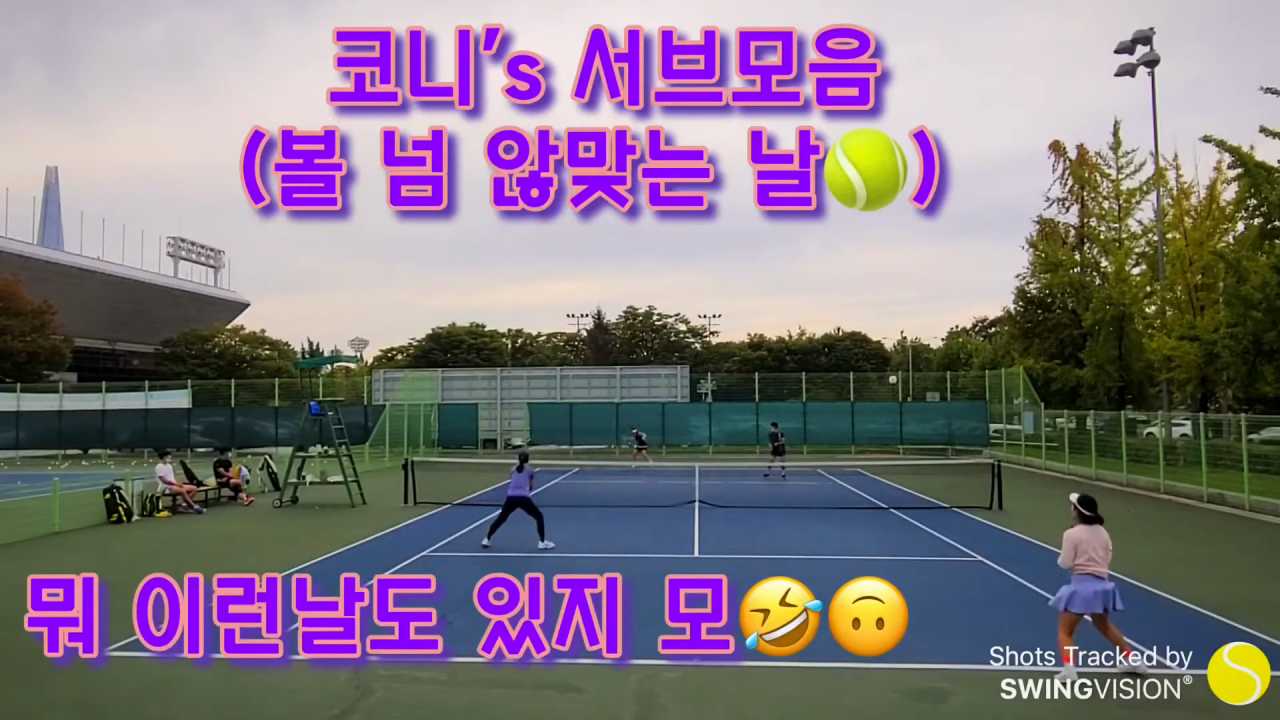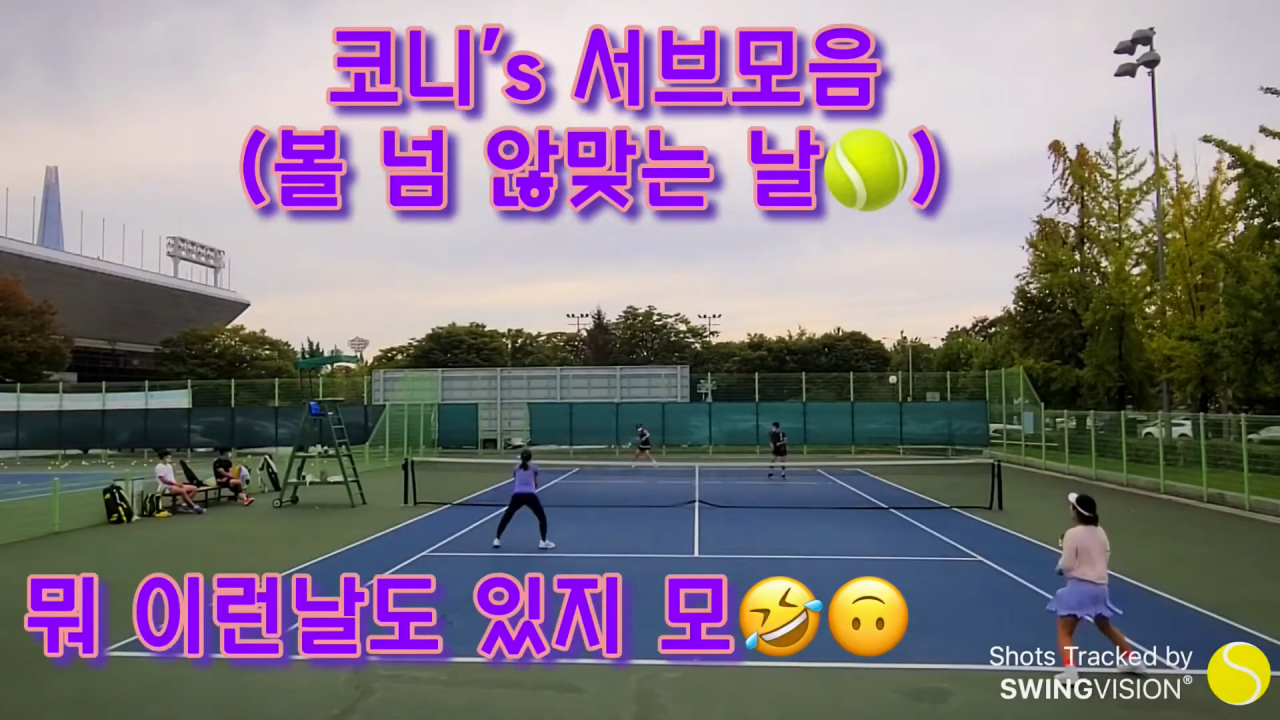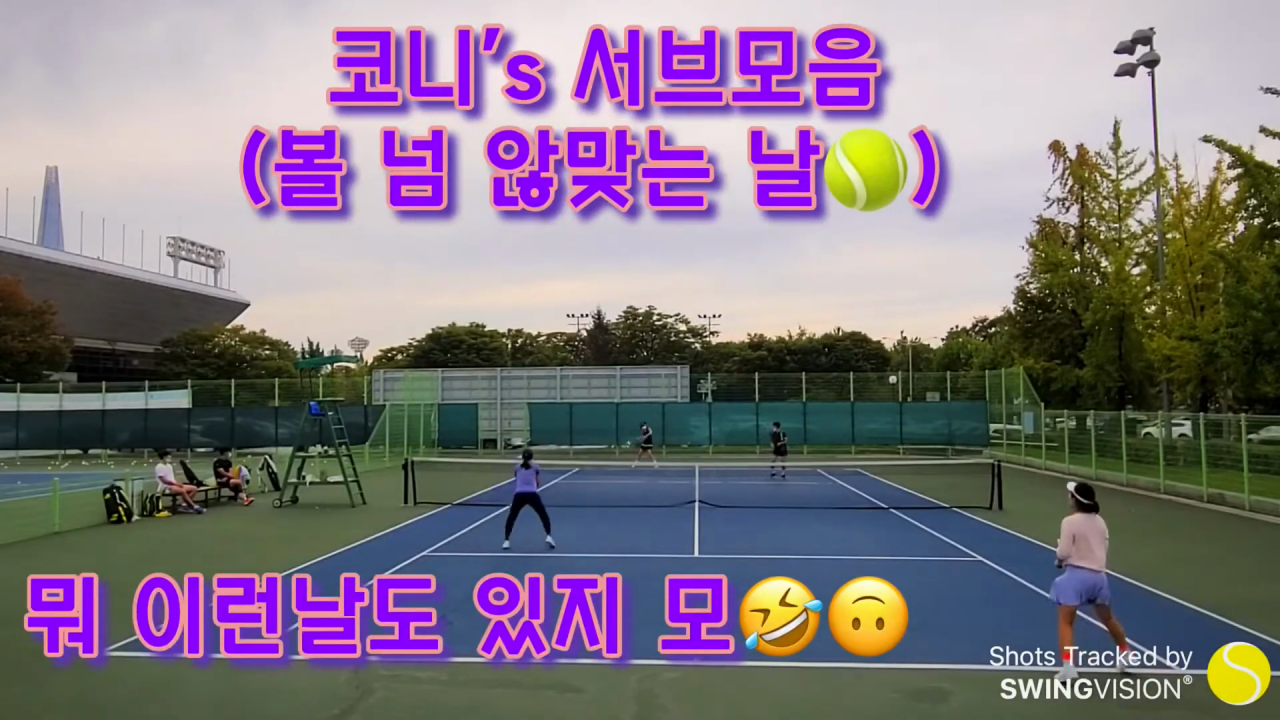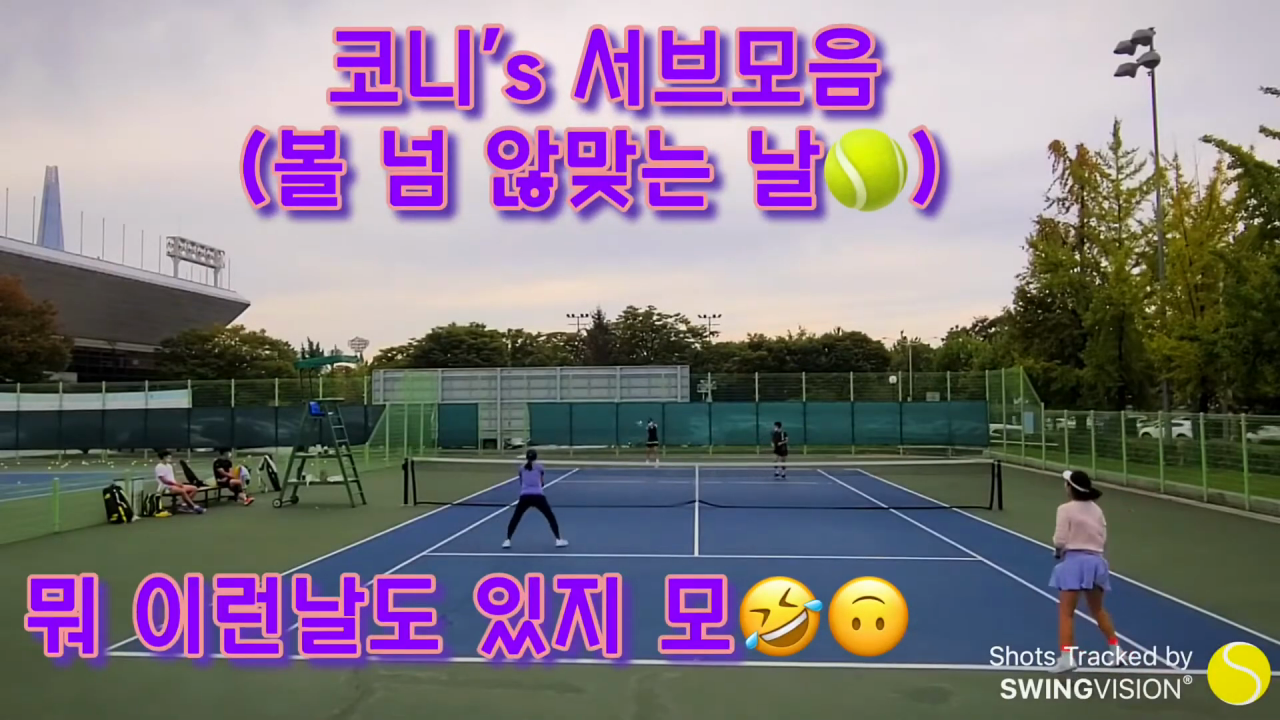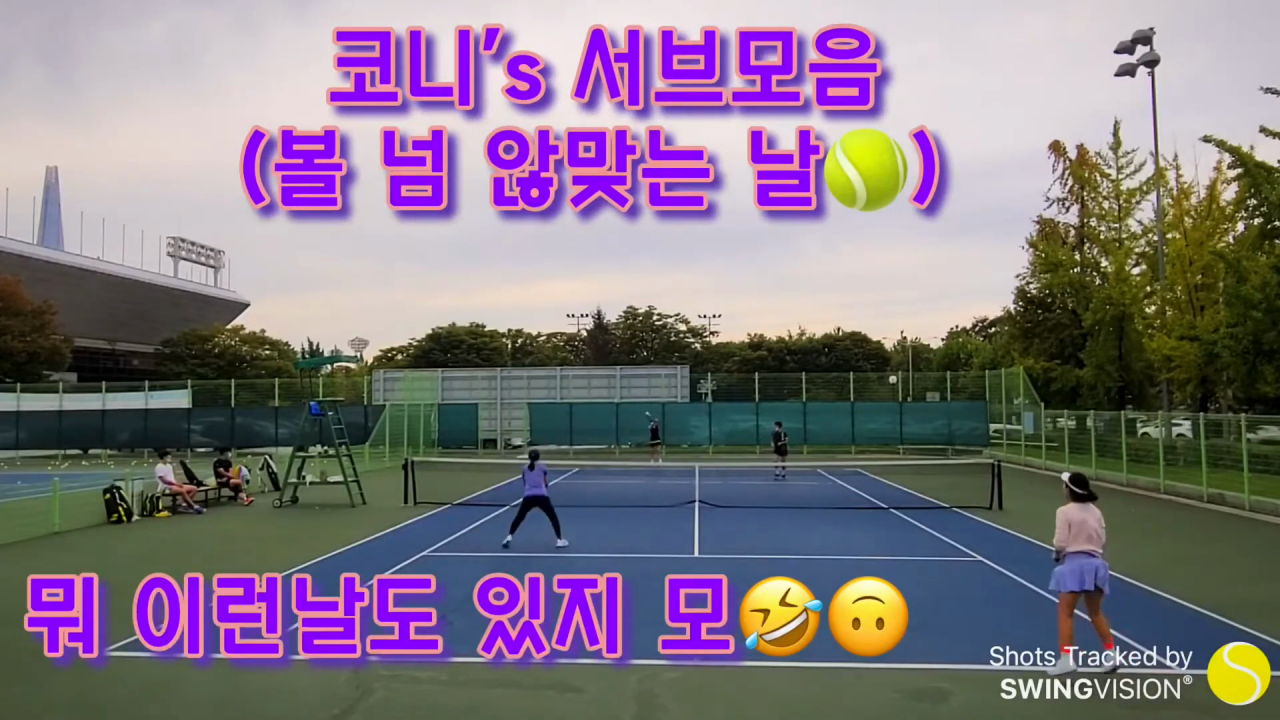
dt=0.1s
person 1, frame 1
left shoulder: (1072, 534)
right shoulder: (1102, 533)
left elbow: (1065, 563)
right elbow: (1107, 557)
left wrist: (1069, 559)
left hip: (1082, 586)
right hip: (1102, 585)
left knee: (1064, 631)
right knee: (1104, 626)
left ankle: (1069, 669)
right ankle: (1132, 659)
person 1, frame 2
left shoulder: (1073, 535)
right shoulder: (1100, 533)
left elbow: (1066, 565)
right elbow: (1101, 559)
left wrist: (1061, 568)
left hip: (1078, 589)
right hip: (1099, 588)
left knee: (1064, 632)
right knee: (1106, 628)
left ankle: (1069, 671)
right ankle: (1132, 659)
person 1, frame 3
left shoulder: (1069, 522)
right shoulder: (1099, 521)
left elbow: (1063, 553)
right elbow: (1103, 548)
left wrist: (1060, 560)
left hip: (1075, 576)
right hip: (1098, 577)
left knee: (1065, 622)
right knee: (1107, 618)
left ankle: (1068, 666)
right ankle: (1125, 654)
person 1, frame 4
left shoulder: (1066, 509)
right shoulder: (1096, 510)
left elbow: (1060, 540)
right elbow: (1103, 537)
left wrist: (1058, 551)
left hip: (1074, 563)
right hip: (1095, 562)
left knee: (1065, 612)
right knee: (1097, 609)
left ankle: (1066, 657)
right ankle: (1114, 650)
person 1, frame 5
left shoulder: (1065, 512)
right shoulder: (1095, 511)
left elbow: (1060, 543)
right elbow: (1102, 539)
left wrist: (1058, 554)
left hip: (1074, 565)
right hip: (1096, 564)
left knee: (1065, 614)
right knee: (1095, 613)
left ankle: (1066, 659)
right ankle: (1111, 654)
